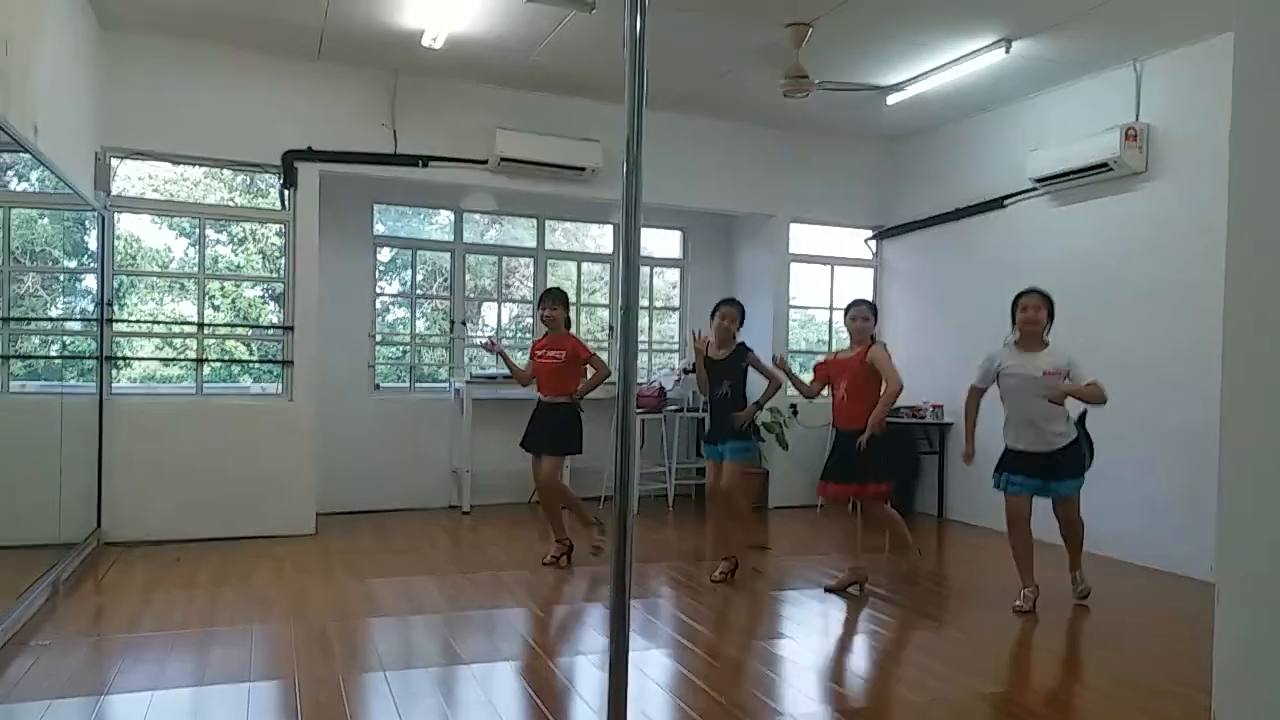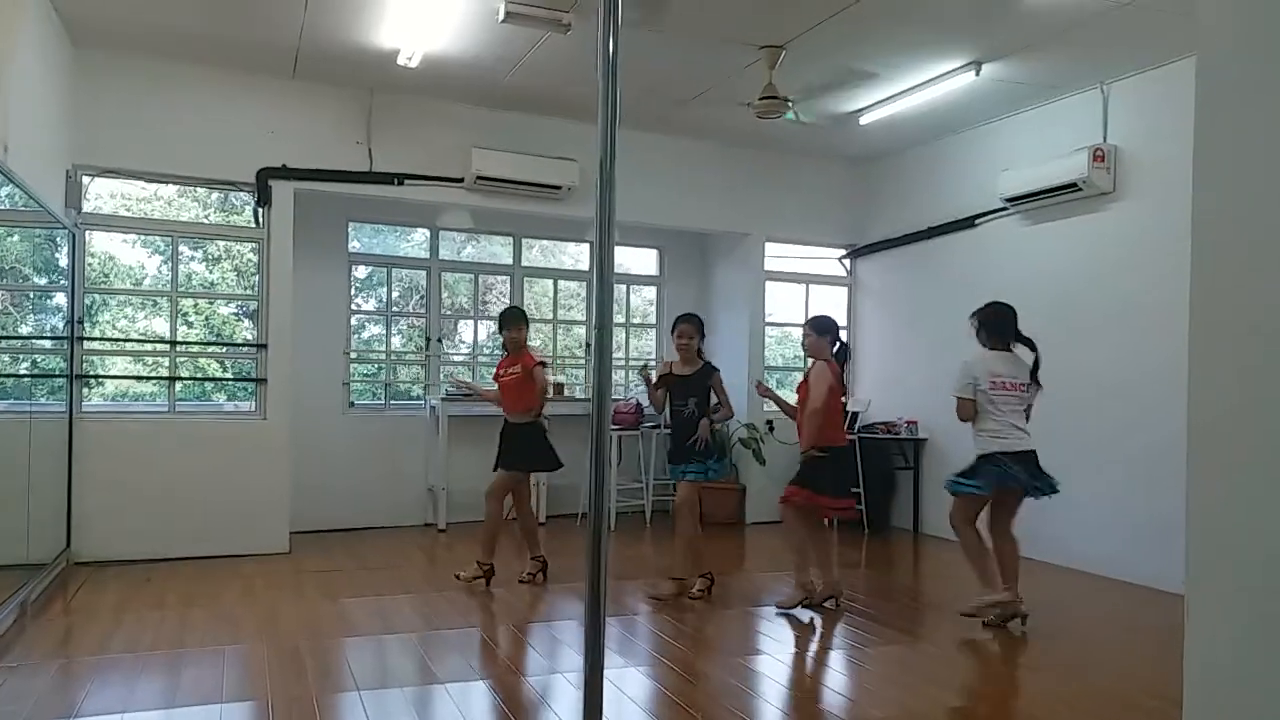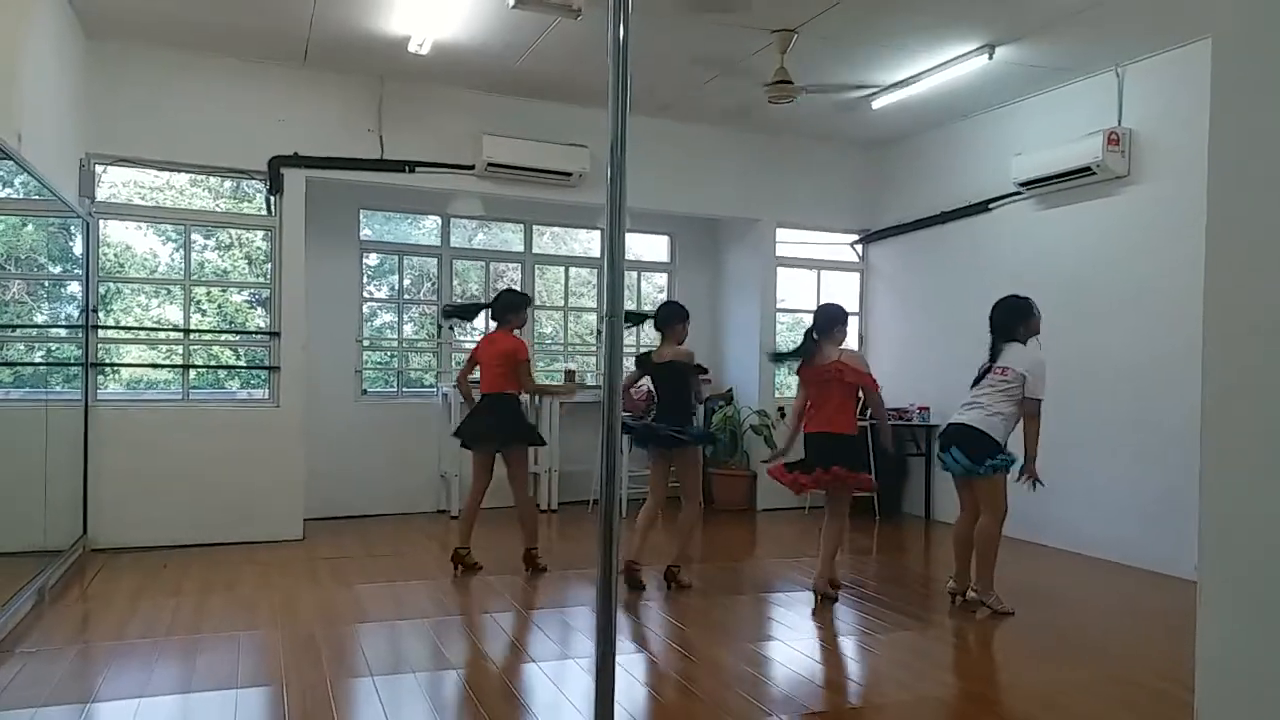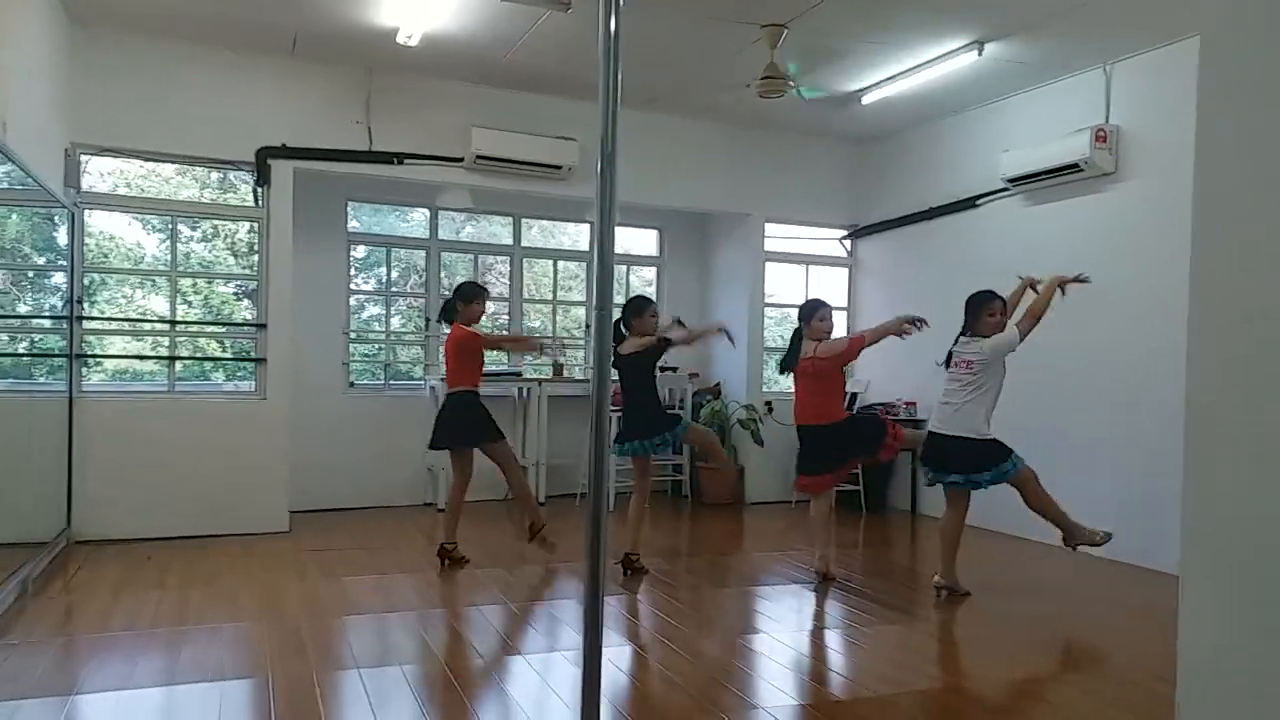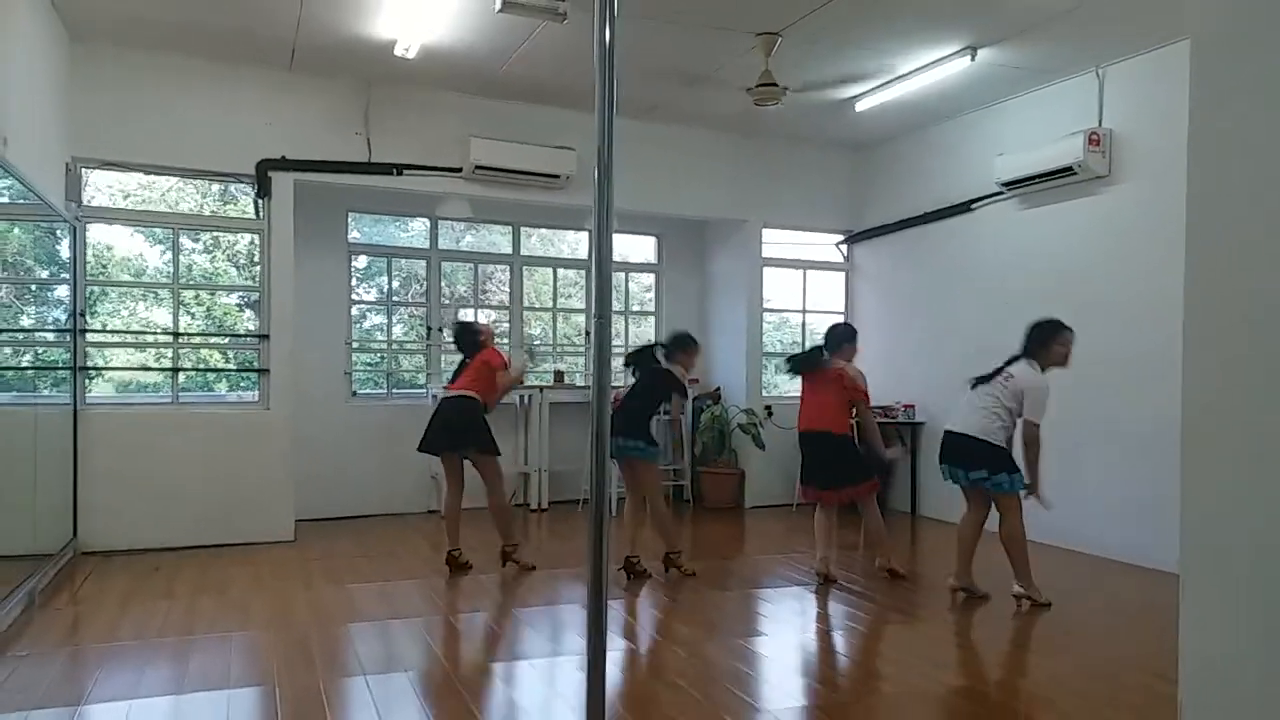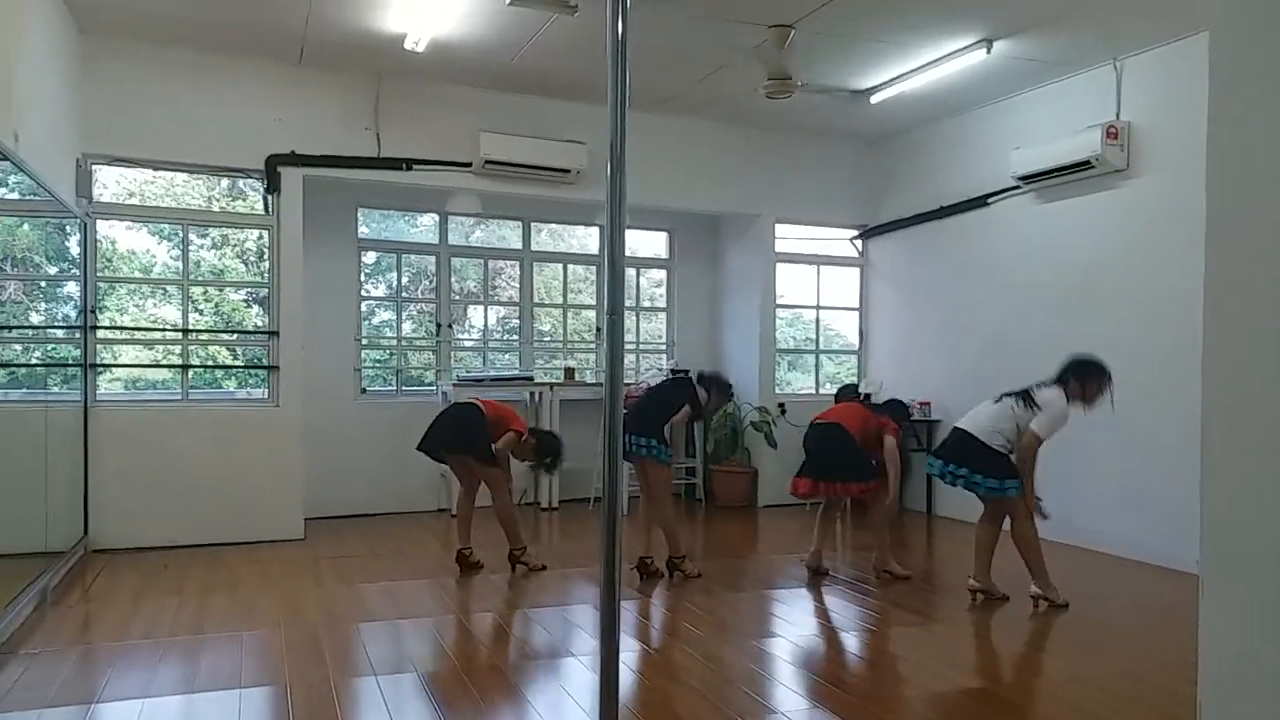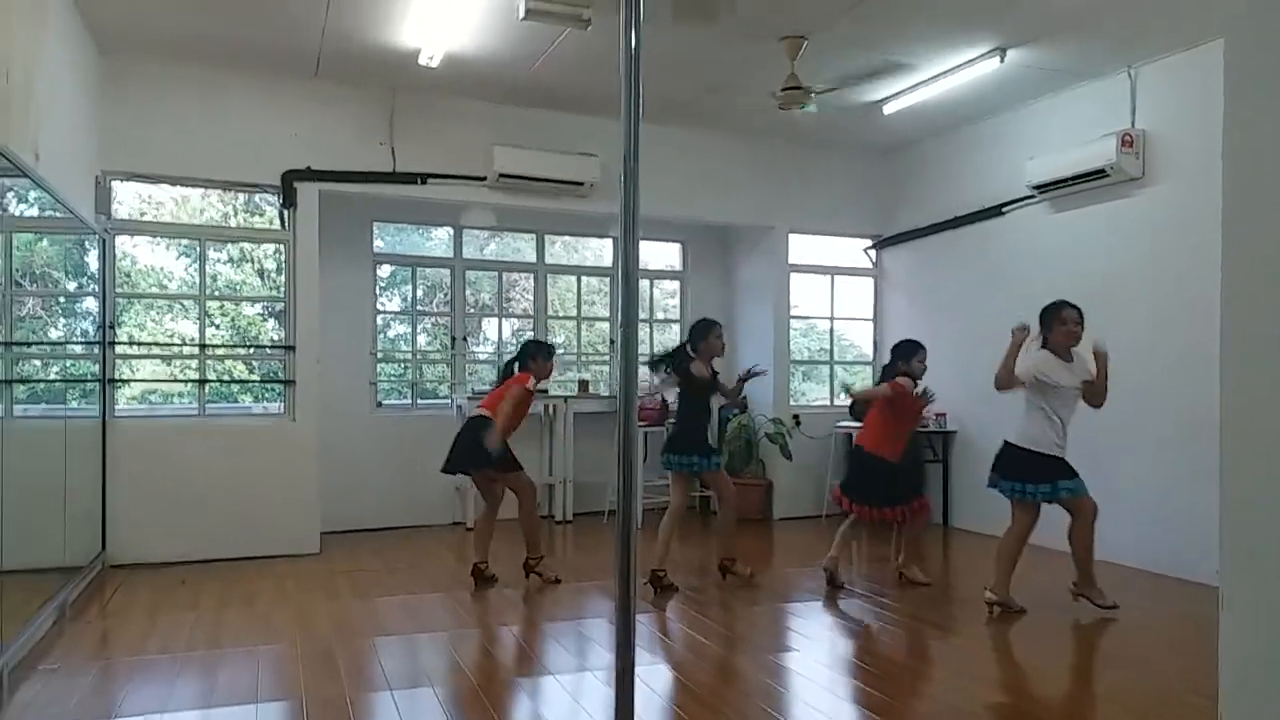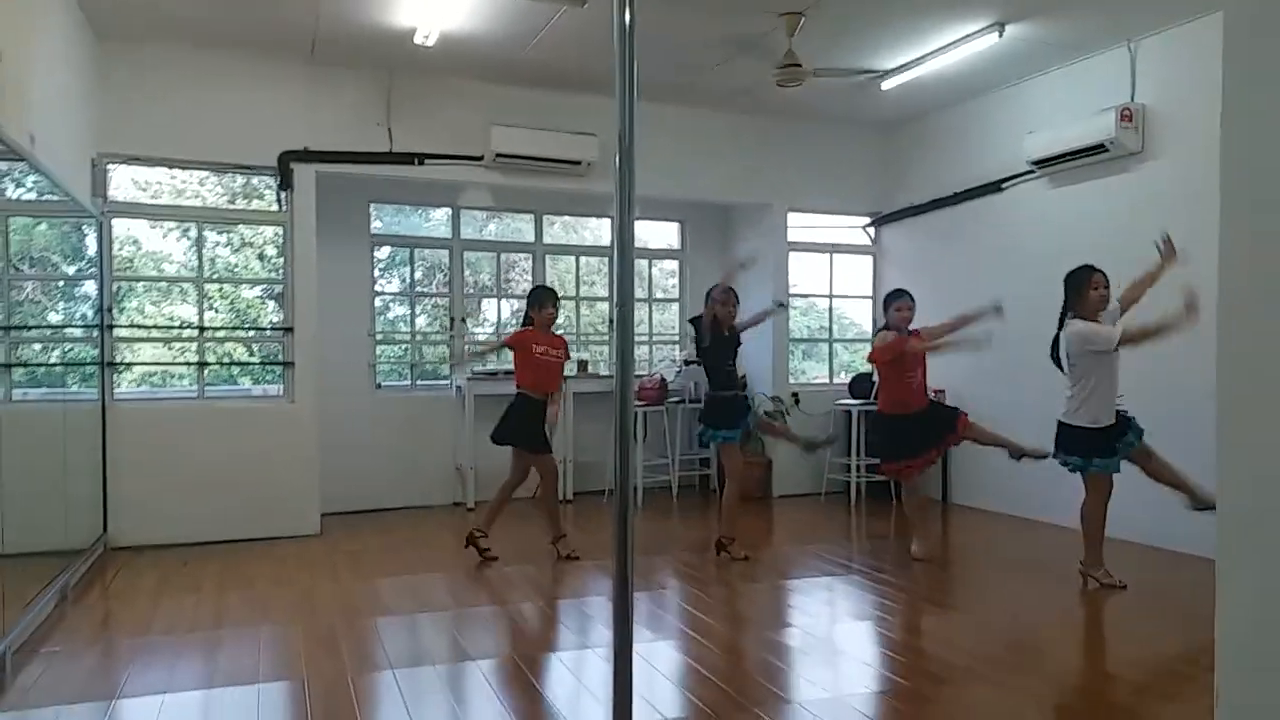
dt=0.5s
person 1, frame 1
left shoulder: (1060, 359)
right shoulder: (997, 358)
left elbow: (1100, 395)
right elbow: (975, 395)
left wrist: (1070, 389)
right wrist: (969, 440)
left hip: (1059, 448)
right hip: (1017, 452)
left knee: (1067, 514)
right knee: (1015, 515)
left ankle: (1076, 571)
right ankle: (1028, 586)
person 1, frame 2
left shoulder: (974, 364)
right shoulder: (1023, 367)
left elbow: (966, 414)
right elbow: (1026, 413)
left wrist: (965, 402)
left hip: (996, 458)
right hip: (1023, 456)
left knee: (961, 519)
right knee: (1001, 527)
left ankle: (995, 591)
right ankle: (1009, 599)
person 1, frame 3
left shoulder: (994, 354)
right shoulder: (1033, 360)
right elbow: (1030, 413)
right wrist: (1030, 461)
left hip: (956, 430)
right hip: (980, 437)
left knee: (970, 510)
right knee: (993, 512)
left ankle: (960, 581)
right ankle: (983, 588)
person 1, frame 4
left shoulder: (963, 343)
right shoulder: (991, 348)
left elbow: (1009, 313)
right elbow: (1030, 320)
left wrist: (1025, 285)
right wrist: (1054, 282)
left hip: (940, 438)
right hip: (970, 441)
left knee: (956, 505)
right knee: (1027, 480)
left ankle: (946, 575)
right ankle: (1074, 532)
person 1, frame 5
left shoulder: (1017, 369)
right shoulder: (1038, 383)
right elbow: (1030, 436)
left wrist: (1008, 472)
right wrist: (1034, 480)
left hip: (954, 437)
right hip: (980, 443)
left knee: (977, 507)
right knee: (1011, 510)
left ankle: (962, 577)
right ankle: (1025, 585)
person 1, frame 6
left shoulder: (1047, 395)
right shoulder: (1059, 407)
left elbow: (1024, 445)
right elbow: (1026, 447)
left wrist: (1027, 492)
right wrist: (1028, 494)
left hip: (964, 439)
right hip: (978, 446)
left knee: (996, 508)
right knee: (1021, 513)
left ankle: (981, 579)
right ankle: (1043, 585)
person 1, frame 7
left shoulder: (1079, 362)
right shoulder: (1039, 361)
left elbow: (1096, 400)
right elbow: (1004, 383)
left wrist: (1101, 366)
right wrist: (1016, 344)
left hip: (1048, 456)
right hip: (1029, 454)
left knee: (1023, 520)
right knee: (1085, 510)
left ankle: (998, 590)
right ankle: (1085, 584)
person 1, frame 8
left shoulder: (1102, 318)
right shoulder: (1079, 331)
left elbow: (1130, 295)
right elbow: (1135, 336)
left wrist: (1163, 264)
right wrist: (1179, 318)
left hip: (1106, 420)
right hip: (1083, 426)
left knee: (1145, 457)
right knee: (1100, 489)
left ankle: (1196, 495)
right ankle: (1092, 563)
person 2, frame 1
left shoulder: (742, 353)
right shoulder: (705, 350)
left elbow: (775, 382)
right elbow: (702, 386)
left wrist: (755, 407)
right wrist: (699, 354)
left hip: (737, 430)
right hip: (715, 430)
left knee: (729, 488)
right knee: (715, 493)
left ankle: (747, 545)
right ankle: (728, 556)
person 2, frame 2
left shoulder: (709, 372)
right shoulder: (666, 371)
left elbow: (728, 411)
right elbow: (658, 407)
left wrist: (708, 420)
right wrist: (649, 384)
left hip: (700, 449)
right hip: (678, 448)
left knee: (682, 507)
right knee: (688, 511)
left ankle: (678, 579)
right ankle: (703, 574)
person 2, frame 3
left shoulder: (647, 358)
right shoulder: (685, 356)
left elbow: (624, 389)
right elbow: (697, 397)
left hip: (658, 429)
right hip: (683, 431)
left knee: (655, 499)
right knee: (692, 500)
left ankle: (632, 560)
right ankle: (675, 567)
person 2, frame 4
left shoulder: (620, 350)
right shoulder: (648, 344)
right elbow: (687, 338)
left wrist: (671, 328)
right wrist: (715, 328)
left hip: (632, 428)
right hip: (656, 423)
left knee: (641, 489)
right knee: (708, 439)
left ankle: (631, 555)
person 2, frame 5
left shoulder: (650, 366)
right shoulder: (677, 375)
right elbow: (675, 415)
left hip: (618, 434)
right hip: (634, 435)
left knee: (634, 496)
right knee: (655, 497)
left ankle: (632, 559)
right ankle: (674, 553)
person 2, frame 6
left shoulder: (683, 385)
right shoulder: (699, 398)
left elbow: (639, 397)
right elbow: (675, 422)
right wrist: (669, 464)
left hip: (631, 429)
right hip: (648, 433)
left knee: (649, 496)
right knee: (662, 500)
left ankle: (646, 559)
right ankle: (677, 557)
person 2, frame 7
left shoulder: (706, 370)
right shoulder: (696, 371)
left elbow: (729, 393)
left wrist: (742, 379)
left hip: (682, 445)
right hip: (692, 446)
left knee: (676, 507)
right knee: (727, 497)
left ankle: (658, 571)
right ankle: (728, 560)
person 2, frame 8
left shoulder: (730, 332)
right shoulder: (708, 333)
left elbow: (752, 320)
right elbow: (714, 299)
left wrist: (774, 308)
right wrist: (732, 273)
left hip: (737, 403)
right hip: (720, 409)
left knee: (772, 427)
right knee: (735, 476)
left ankle: (806, 442)
right ankle: (725, 538)
person 3, frame 1
left shoulder: (875, 351)
right shoulder: (834, 359)
left elbow: (895, 385)
right elbow: (809, 391)
left wrist: (872, 425)
right wrist: (787, 372)
left hip: (867, 438)
right hip: (844, 439)
left knee: (873, 504)
right knee: (836, 501)
left ankle: (910, 546)
right ankle: (856, 570)
person 3, frame 2
left shoulder: (821, 368)
right shoulder: (824, 370)
left elbow: (816, 407)
right elbow: (802, 414)
left wrist: (807, 447)
right wrist: (773, 396)
left hip: (824, 454)
right hip: (820, 453)
left knee: (791, 511)
right knee: (810, 519)
left ankle: (803, 585)
right ankle: (829, 583)
person 3, frame 3
left shoulder: (805, 361)
right shoulder: (852, 359)
left elbow: (800, 405)
right elbow: (873, 398)
left wrist: (787, 441)
right wrist: (884, 430)
left hip: (814, 438)
right hip: (840, 439)
left knee: (834, 504)
right knee: (838, 509)
left ankle: (827, 572)
right ankle: (823, 580)
person 3, frame 4
left shoulder: (800, 353)
right shoulder: (829, 350)
left elbow: (860, 338)
right elbow: (869, 336)
left wrist: (894, 326)
right wrist: (905, 320)
left hip: (810, 432)
right hip: (835, 428)
left knee: (821, 496)
right knee: (892, 436)
left ankle: (822, 561)
person 3, frame 5
left shoulder: (809, 370)
right shoulder: (852, 374)
right elbow: (866, 419)
right wrist: (881, 453)
left hip: (808, 438)
right hip: (835, 439)
left knee: (825, 501)
right knee: (866, 497)
left ankle: (823, 560)
right ankle: (885, 559)
person 3, frame 6
left shoulder: (861, 411)
right shoulder: (887, 424)
right elbow: (891, 458)
right wrist: (892, 497)
left hip: (814, 435)
right hip: (838, 438)
left knee: (833, 498)
right knee: (876, 495)
left ankle: (815, 556)
right ankle: (884, 559)
person 3, frame 7
left shoulder: (897, 385)
right shoulder: (904, 384)
right elbow: (875, 394)
left wrist: (919, 407)
right wrist: (858, 395)
left hip: (870, 457)
right hip: (879, 462)
left knee: (859, 516)
right knee: (919, 510)
left ankle: (833, 561)
right ankle: (908, 564)
person 3, frame 8
left shoulder: (916, 335)
right shoulder: (885, 340)
left elbow: (944, 328)
right elbow: (922, 348)
left wrist: (982, 313)
right wrist: (957, 342)
left hip: (924, 411)
right hip: (894, 420)
left knee: (967, 429)
right knee: (909, 481)
left ankle: (1016, 448)
right ankle: (920, 538)
person 4, frame 1
left shoulder: (572, 343)
right shoulder: (538, 344)
left elbow: (603, 371)
right elbow: (524, 378)
left wrist: (578, 394)
right wrist: (499, 352)
left hip: (562, 415)
right hip: (542, 413)
left knee: (549, 479)
right knee: (542, 482)
left ankle: (592, 524)
right ankle: (561, 540)
person 4, frame 2
left shoulder: (528, 357)
right shoulder: (503, 364)
left elbow: (541, 384)
right elbow: (498, 397)
left wrist: (535, 413)
right wrist: (470, 387)
left hip: (527, 434)
right hip: (510, 432)
left knee: (494, 495)
right knee: (520, 500)
left ankle: (484, 564)
right ankle: (537, 559)
person 4, frame 3
left shoulder: (484, 343)
right shoulder: (516, 344)
left elbow: (461, 378)
right elbow: (527, 385)
right wrist: (558, 390)
left hip: (485, 412)
right hip: (507, 412)
left knee: (478, 485)
right knee: (520, 486)
left ankle: (462, 550)
right ankle: (531, 552)
person 4, frame 4
left shoulder: (461, 335)
right shoulder: (464, 335)
left elbow: (503, 343)
right elbow: (505, 342)
left wrist: (533, 344)
right wrist: (539, 343)
left hip: (455, 409)
right hip: (465, 407)
left knee: (461, 478)
right knee: (510, 466)
left ankle: (449, 545)
right ankle: (536, 526)
person 4, frame 5
left shoulder: (474, 361)
right shoulder: (493, 355)
right elbow: (503, 386)
right wrist: (518, 374)
left hip: (443, 415)
right hip: (466, 415)
left knee: (454, 486)
right knee: (495, 484)
left ankle: (454, 553)
right ankle: (510, 548)
person 4, frame 6
left shoulder: (506, 420)
right shoulder: (519, 427)
right elbow: (500, 448)
right wrist: (506, 478)
left hip: (446, 422)
right hip: (467, 424)
left knee: (468, 486)
right knee: (499, 488)
left ankle: (465, 552)
right ankle: (518, 551)
person 4, frame 7
left shoulder: (519, 383)
right shoulder: (527, 381)
right elbow: (508, 403)
right wrist: (496, 432)
left hip: (473, 437)
right hip: (483, 434)
left knee: (492, 503)
right knee: (527, 491)
left ankle: (480, 566)
right ankle: (534, 560)
person 4, frame 8
left shoulder: (560, 344)
right shoulder: (524, 336)
left elbow: (556, 383)
right elbow: (493, 348)
left wrist: (555, 406)
left hip: (539, 411)
right hip: (525, 410)
left knee: (518, 477)
right knee: (549, 473)
left ankle: (480, 532)
right ankle: (558, 537)
